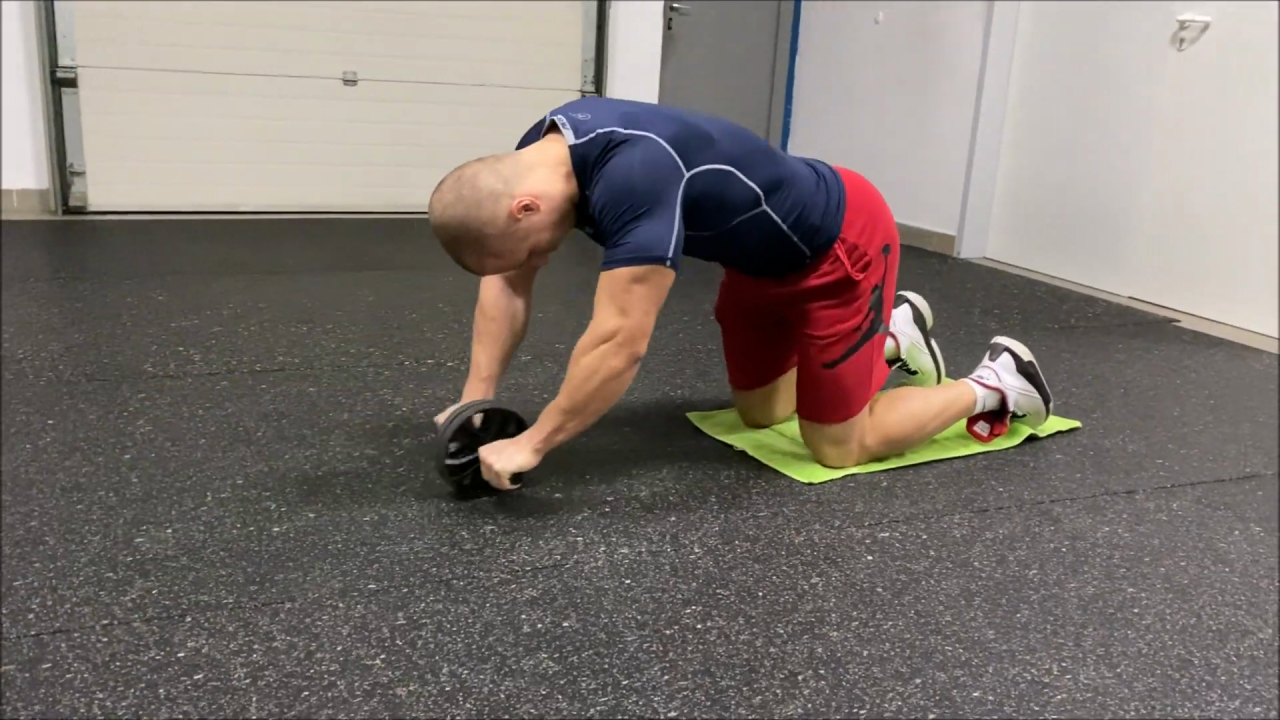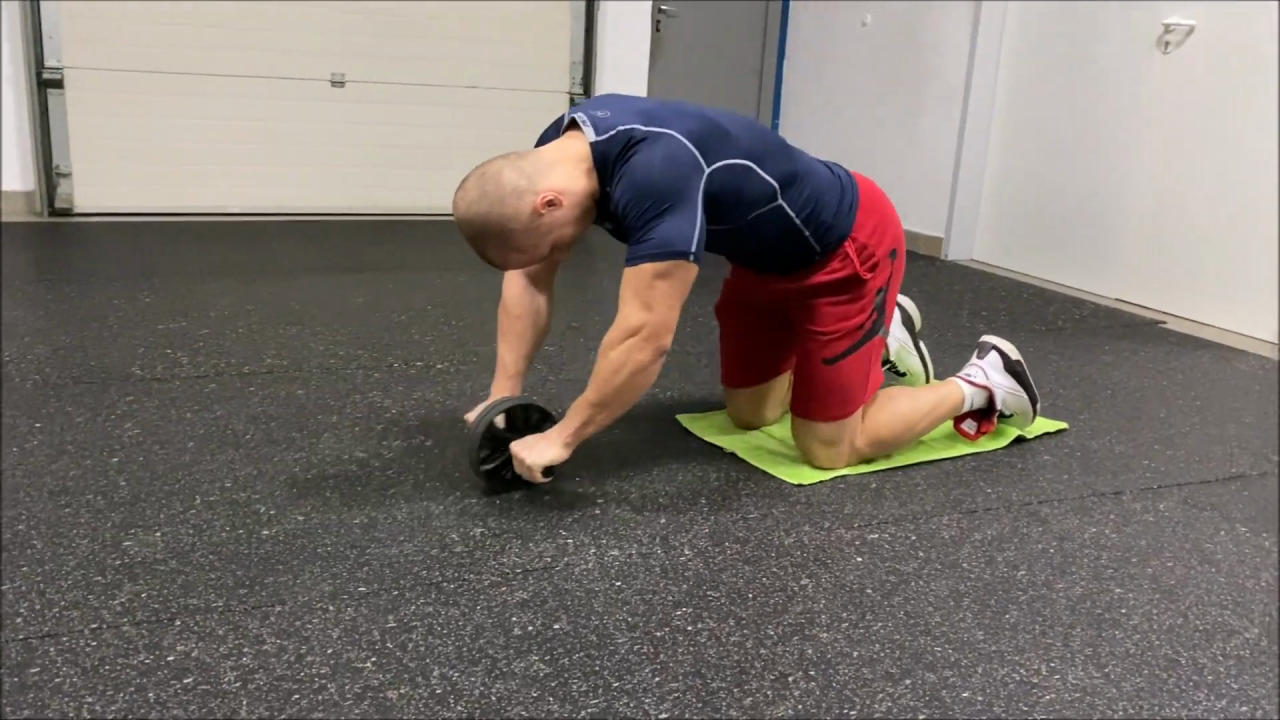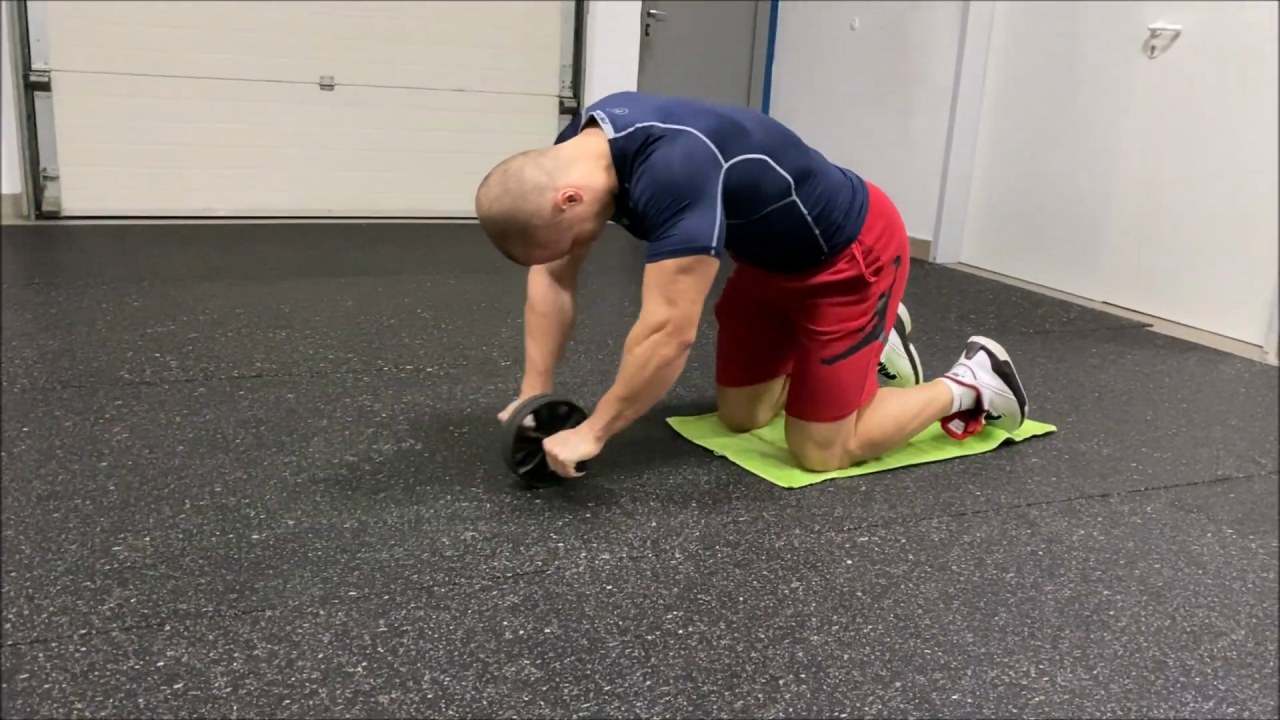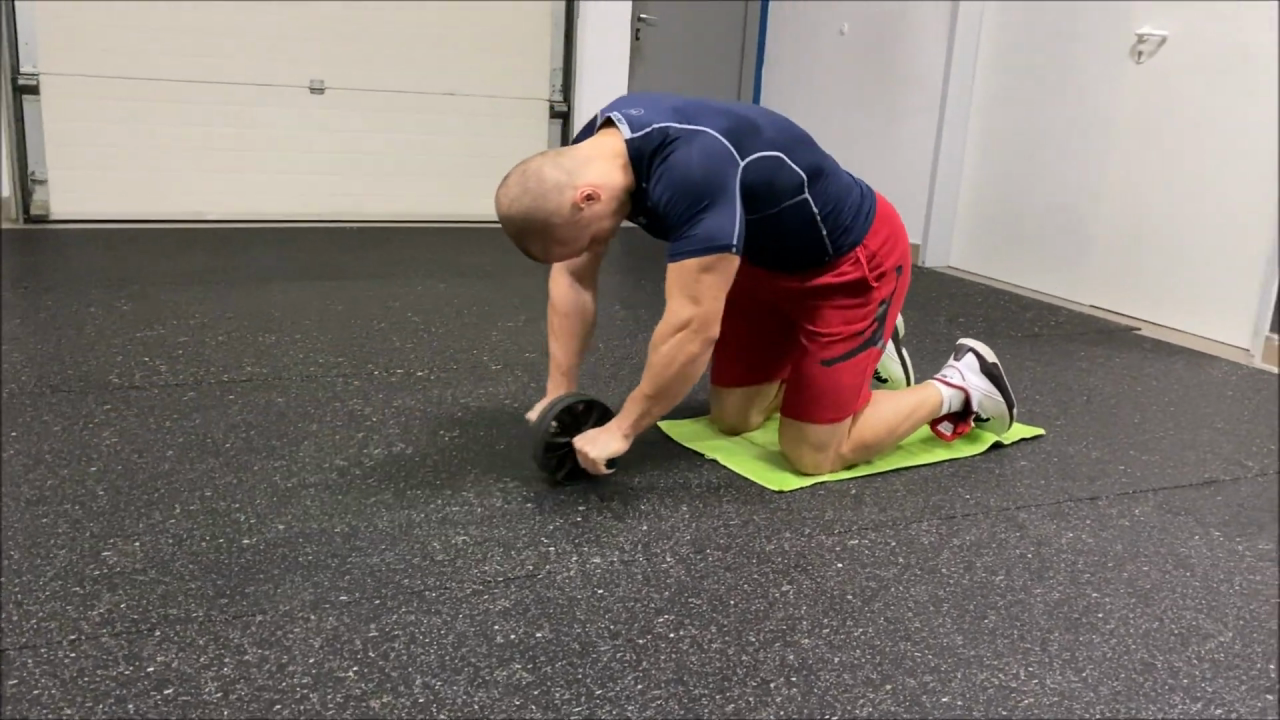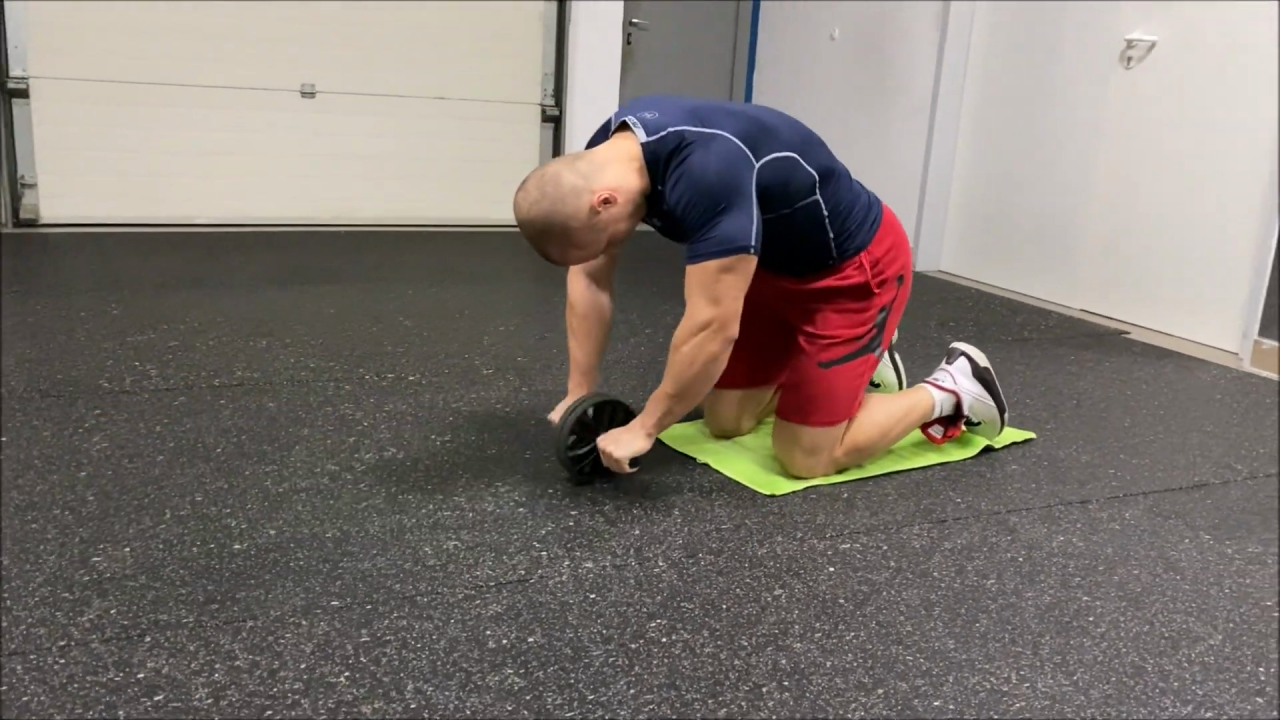
dt=0.1s
person 1, frame 1
left shoulder: (632, 177)
right shoulder: (537, 156)
left elbow: (619, 343)
right elbow: (505, 287)
left wrist: (532, 447)
right wrist: (477, 398)
left hip: (841, 245)
right hip: (765, 249)
left knee: (835, 445)
right knee: (759, 412)
left ankle: (992, 386)
right ankle: (892, 337)
person 1, frame 2
left shoulder: (655, 174)
right shoulder: (557, 155)
left elbow: (645, 337)
right elbow: (527, 283)
left wrist: (561, 439)
right wrist: (503, 395)
left hip: (847, 246)
right hip: (773, 250)
left knee: (826, 448)
right knee: (750, 413)
left ankle: (979, 386)
right ankle: (881, 341)
person 1, frame 3
left shoulder: (672, 170)
right shoulder: (572, 153)
left elbow: (668, 331)
right elbow: (551, 279)
left wrist: (592, 434)
right wrist: (534, 392)
left hip: (852, 252)
right hip: (771, 252)
left knee: (818, 450)
right knee: (739, 415)
left ankle: (968, 386)
right ankle: (871, 346)
person 1, frame 4
left shoulder: (692, 169)
right shoulder: (589, 155)
left elbow: (693, 328)
right elbow: (572, 279)
left wrist: (620, 431)
right wrist: (558, 392)
left hip: (855, 257)
right hip: (776, 256)
left knee: (812, 454)
right knee: (732, 418)
left ankle: (957, 388)
right ankle: (865, 348)
person 1, frame 5
left shoulder: (707, 171)
right shoulder: (606, 155)
left elbow: (713, 326)
right elbow: (588, 281)
left wrist: (644, 429)
right wrist: (579, 392)
left hip: (856, 266)
right hip: (778, 263)
left knee: (805, 457)
right knee: (725, 422)
left ankle: (948, 390)
right ankle: (856, 360)
